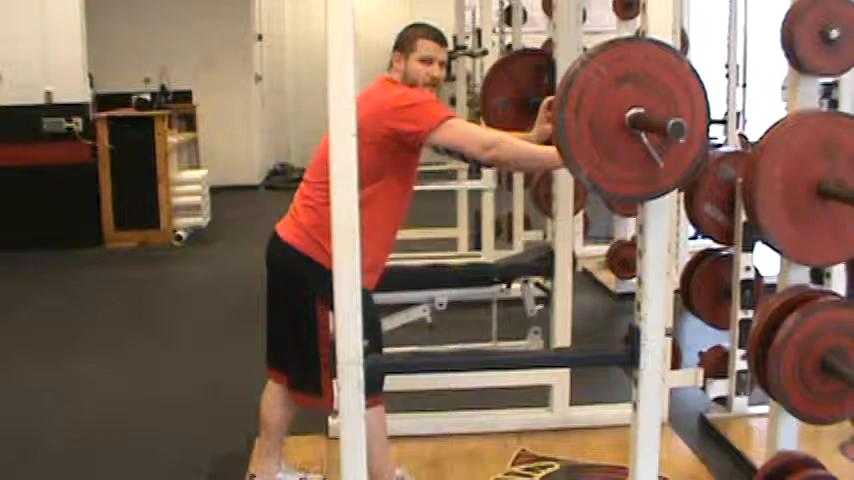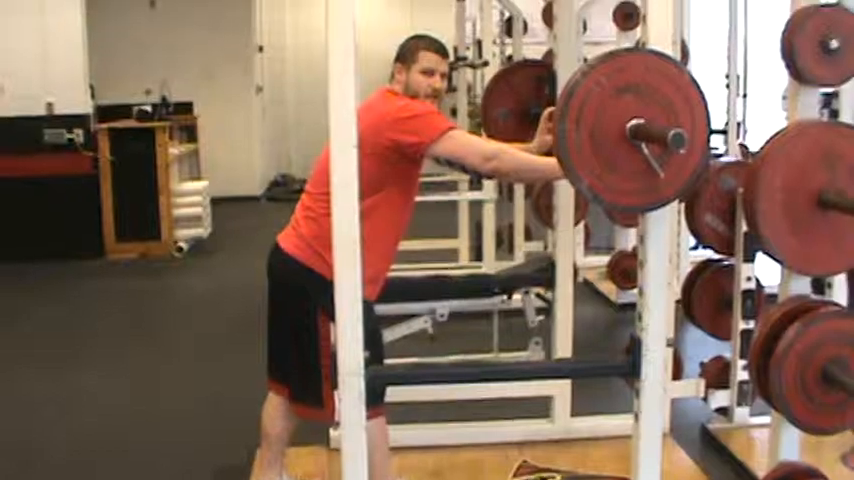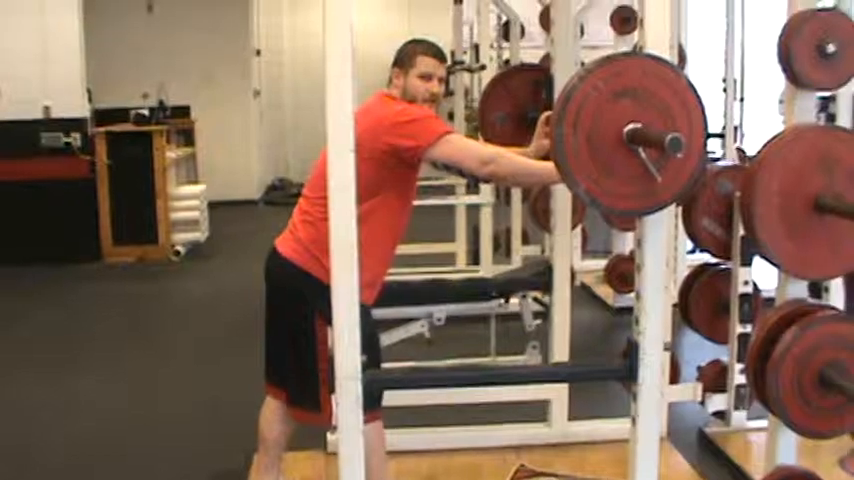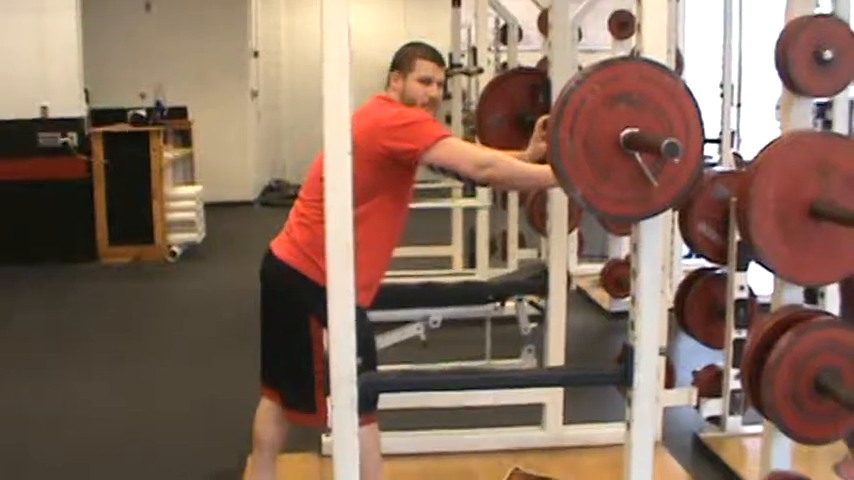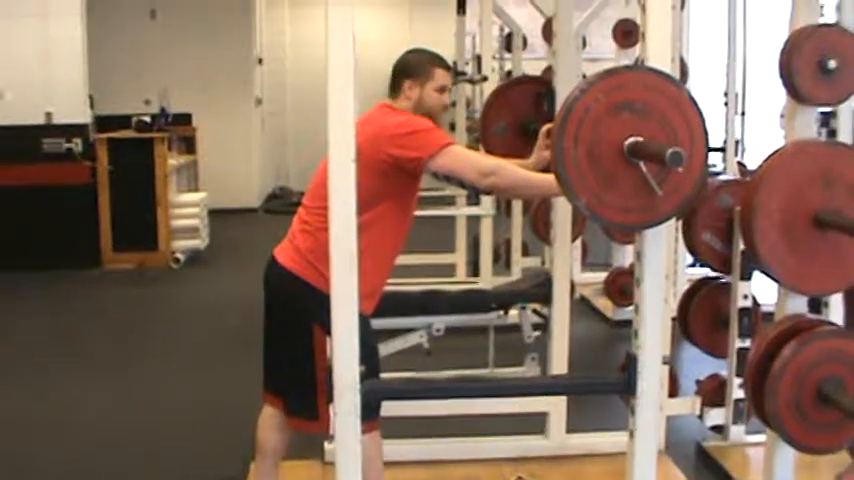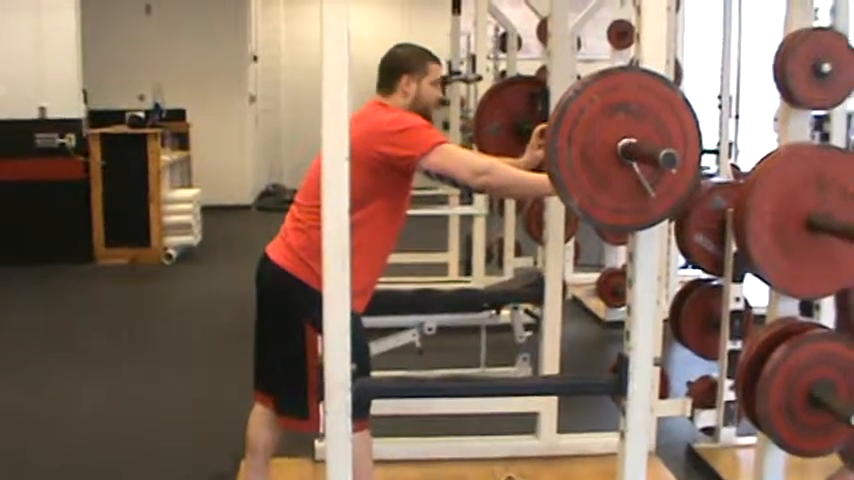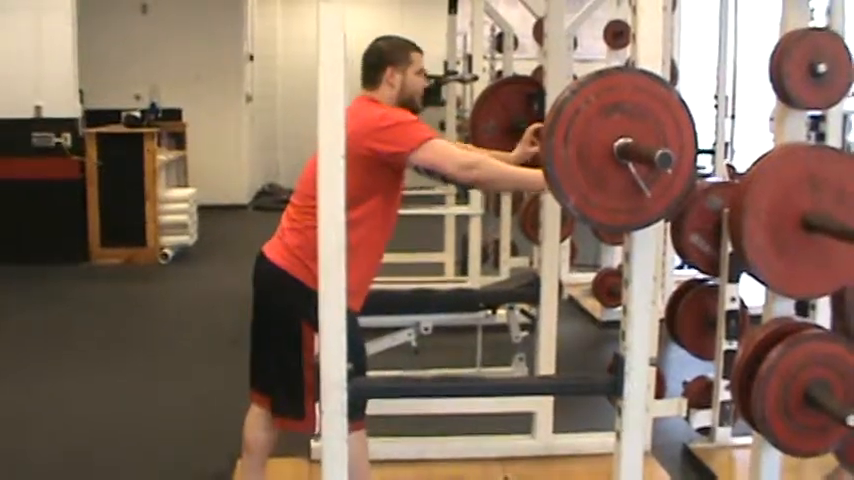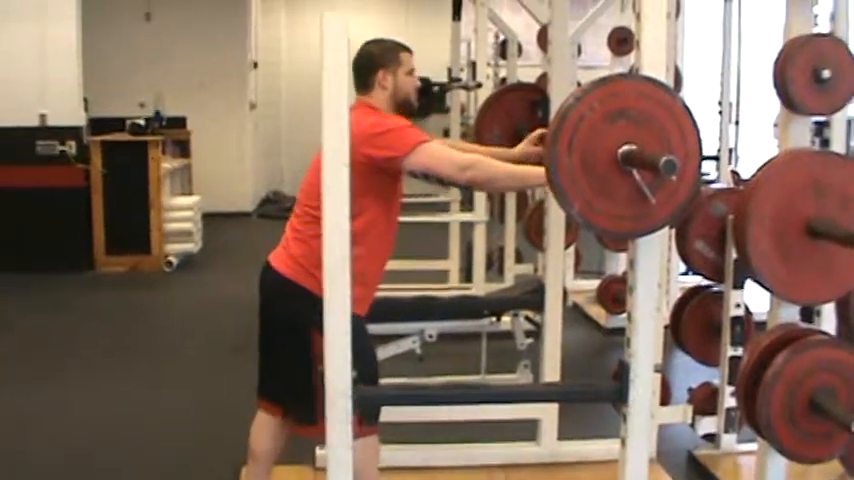
dt=0.2s
person 1, frame 1
left shoulder: (391, 101)
right shoulder: (402, 102)
left elbow: (470, 138)
right elbow: (486, 149)
left wrist: (532, 137)
left hip: (297, 248)
right hip: (318, 257)
left knee: (291, 369)
right knee: (362, 376)
person 1, frame 2
left shoulder: (393, 113)
right shoulder: (403, 113)
left elbow: (473, 150)
right elbow: (488, 160)
left wrist: (532, 148)
left hip: (298, 259)
right hip: (320, 269)
left knee: (293, 381)
right knee: (363, 388)
person 1, frame 3
left shoulder: (389, 117)
right shoulder: (400, 118)
left elbow: (470, 154)
right elbow: (485, 164)
left wrist: (530, 153)
left hip: (296, 264)
right hip: (317, 273)
left knee: (289, 386)
right knee: (361, 394)
person 1, frame 4
left shoulder: (386, 120)
right shoulder: (397, 120)
left elbow: (467, 157)
right elbow: (482, 167)
left wrist: (527, 156)
left hip: (292, 265)
right hip: (314, 276)
left knee: (285, 388)
right knee: (356, 396)
person 1, frame 5
left shoulder: (389, 126)
right shoulder: (402, 129)
left elbow: (471, 165)
right elbow: (485, 175)
left wrist: (530, 165)
left hip: (295, 272)
right hip: (317, 282)
left knee: (286, 394)
right knee: (359, 404)
person 1, frame 6
left shoulder: (381, 123)
right shoulder: (395, 127)
left elbow: (461, 160)
right elbow: (478, 175)
left wrist: (522, 163)
left hip: (287, 270)
right hip: (309, 281)
left knee: (277, 393)
right knee: (348, 404)
person 1, frame 7
left shoulder: (370, 119)
right shoulder: (384, 123)
left elbow: (450, 152)
right elbow: (468, 169)
left wrist: (513, 157)
left hip: (284, 270)
right hip: (306, 281)
left knee: (274, 394)
right knee: (345, 405)
person 1, frame 8
left shoulder: (368, 126)
right shoulder: (379, 130)
left elbow: (445, 150)
right elbow: (464, 170)
left wrist: (514, 154)
right wrist: (553, 175)
left hip: (289, 280)
right hip: (314, 291)
left knee: (280, 402)
right knee: (361, 415)
